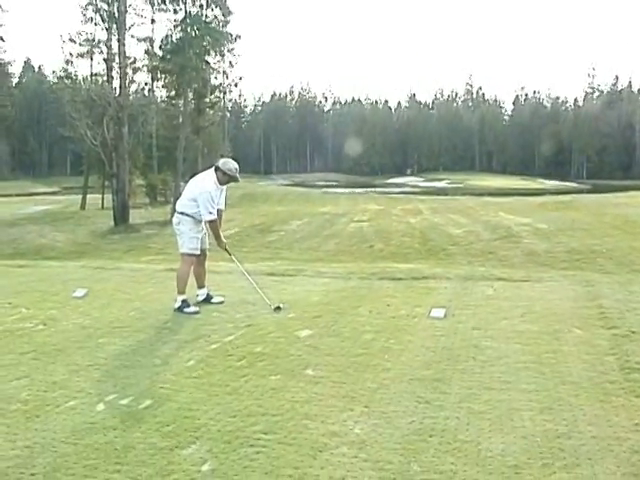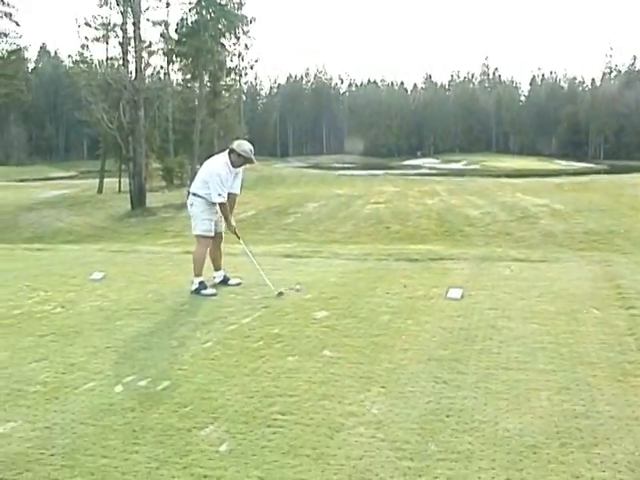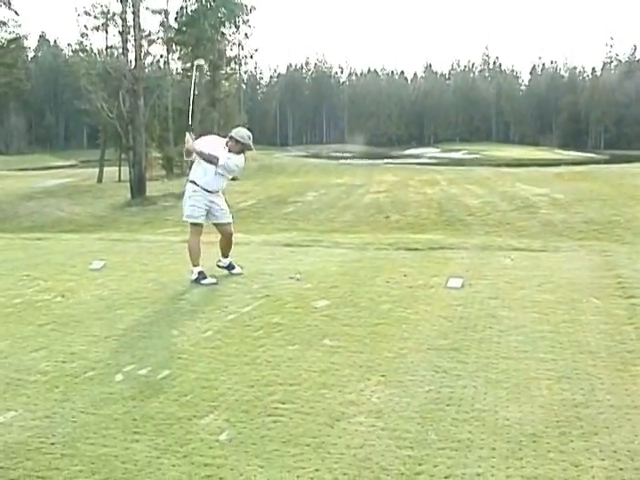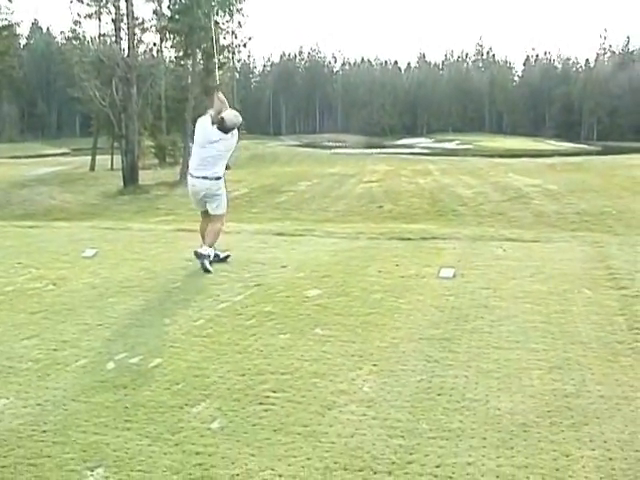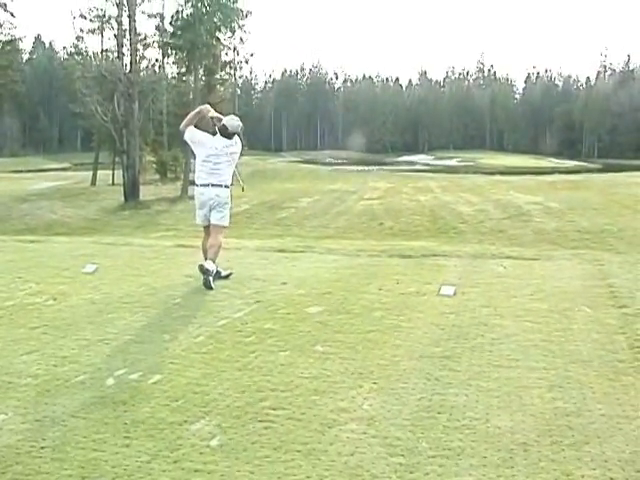
dt=0.5s
person 1, frame 1
left shoulder: (219, 181)
right shoulder: (206, 186)
left elbow: (219, 209)
right elbow: (211, 218)
left wrist: (219, 234)
right wrist: (219, 239)
left hip: (197, 221)
right hip: (186, 220)
left knee: (201, 257)
right knee: (188, 260)
left ankle: (203, 294)
right ankle: (180, 301)
person 1, frame 2
left shoulder: (237, 166)
right shoulder: (218, 167)
left elbow: (233, 194)
right elbow: (221, 200)
left wrist: (230, 217)
right wrist: (229, 222)
left hip: (212, 204)
right hip: (200, 202)
left knee: (217, 239)
right knee: (204, 242)
left ankle: (219, 276)
right ankle: (197, 283)
person 1, frame 3
left shoulder: (238, 160)
right shoulder: (212, 140)
left elbow: (215, 160)
right elbow: (188, 155)
left wrist: (196, 148)
right wrist: (190, 145)
left hip: (215, 196)
right hip: (196, 191)
left knee: (228, 232)
right knee: (196, 232)
left ankle: (225, 261)
right ankle: (197, 272)
person 1, frame 4
left shoulder: (203, 127)
right shoulder: (230, 139)
left elbow: (212, 114)
right elbow: (225, 111)
left wrist: (215, 99)
right wrist: (218, 96)
left hip: (194, 181)
right hip: (213, 183)
left knee: (206, 217)
right knee: (217, 221)
left ankle: (209, 252)
right ankle: (206, 251)
person 1, frame 5
left shoulder: (205, 141)
right shoulder: (236, 144)
left elbow: (184, 127)
right elbow: (230, 130)
left wrist: (200, 111)
right wrist: (216, 116)
left hip: (201, 191)
right hip: (221, 192)
left knee: (207, 232)
right knee: (217, 233)
left ankle: (212, 269)
right ankle: (209, 266)
